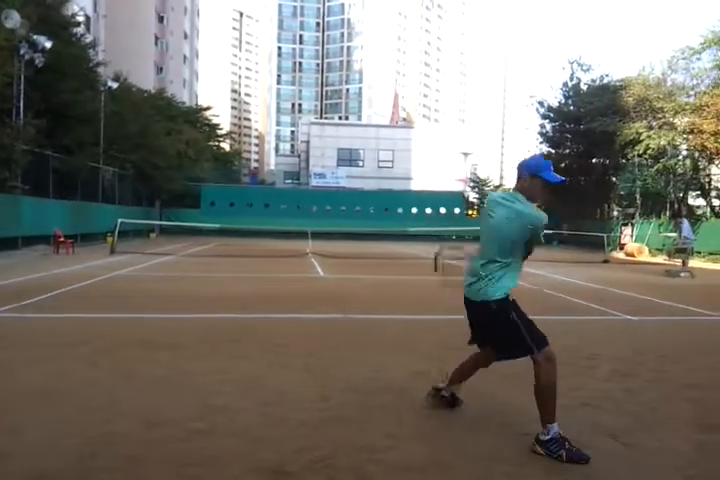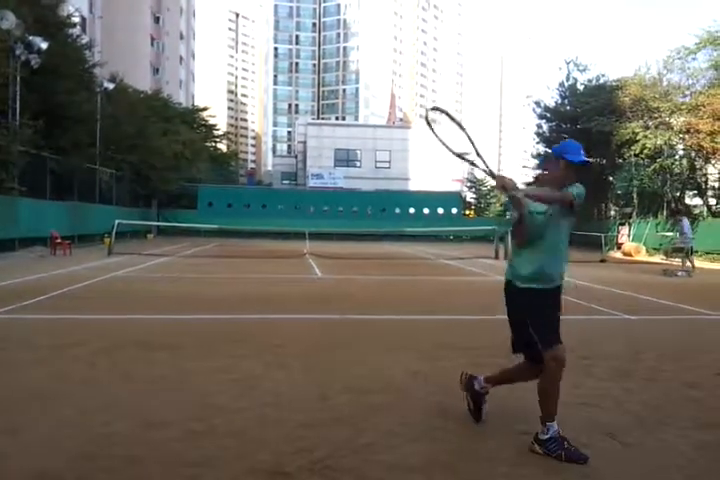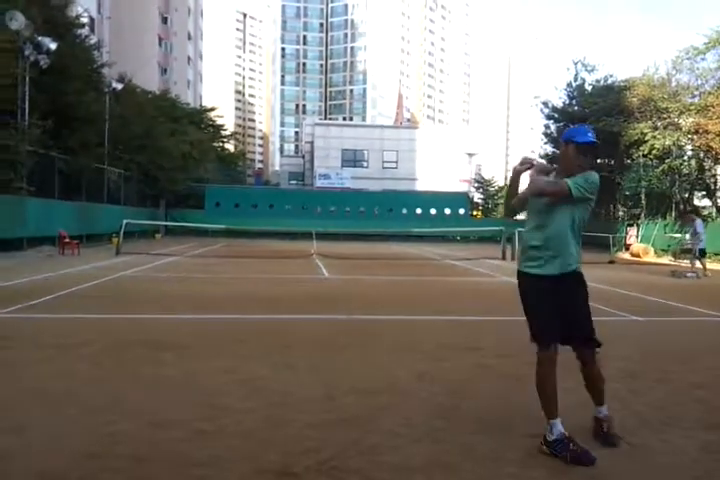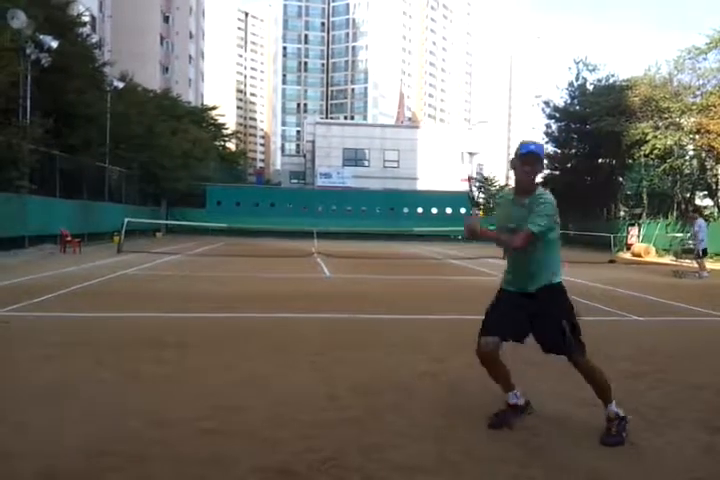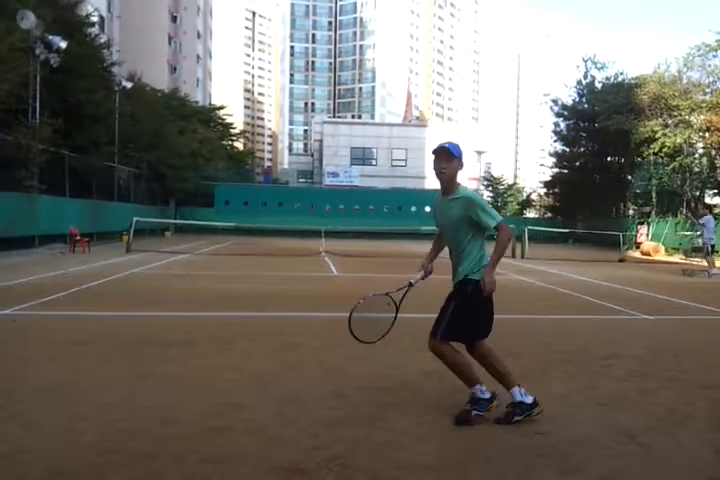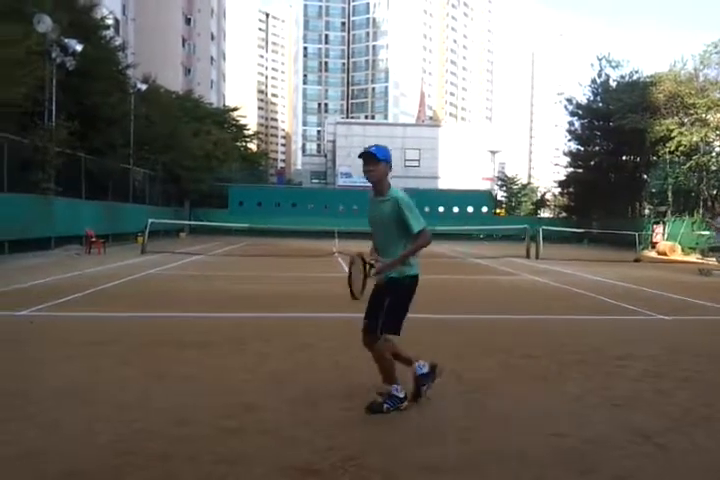
dt=0.3s
person 1, frame 1
left shoulder: (493, 200)
right shoulder: (536, 218)
right elbow: (523, 254)
left hip: (474, 292)
right hip: (494, 298)
left knee: (490, 352)
right knee: (545, 358)
left ankle: (444, 391)
right ankle: (548, 436)
person 1, frame 2
left shoulder: (576, 193)
right shoulder: (521, 197)
left elbow: (551, 197)
right elbow: (521, 240)
left wrist: (519, 191)
right wrist: (521, 207)
left hip: (550, 287)
right hip: (522, 287)
left knee: (539, 363)
right knee: (555, 357)
left ankle: (477, 383)
right ankle: (548, 435)
person 1, frame 3
left shoulder: (589, 181)
right shoulder: (545, 178)
left elbow: (543, 188)
right elbow: (511, 209)
left wrist: (538, 170)
right wrist: (517, 173)
left hip: (568, 275)
right hip: (533, 275)
left knee: (587, 353)
right knee: (547, 352)
left ankle: (602, 416)
right ankle: (554, 435)
person 1, frame 4
left shoulder: (545, 202)
right shoulder: (507, 199)
left elbow: (517, 244)
left wrist: (480, 231)
right wrist: (485, 231)
left hip: (546, 289)
right hip: (513, 287)
left knee: (577, 358)
right knee: (486, 349)
left ankle: (615, 415)
right ankle: (515, 401)
person 1, frame 5
left shoulder: (470, 199)
right shoulder: (440, 202)
left elbow: (505, 232)
left wrist: (490, 270)
right wrist: (429, 259)
left hip: (474, 281)
right hip: (462, 280)
left knee: (438, 343)
right knee: (476, 345)
left ankle: (481, 394)
right ankle: (522, 399)
person 1, frame 6
left shoulder: (400, 200)
right shoulder: (373, 200)
left elbow: (423, 238)
left wrist: (391, 262)
right wrist: (374, 253)
left hip: (400, 278)
right hip: (384, 277)
left knee: (373, 338)
right knee: (371, 336)
left ankle: (396, 393)
right ankle: (422, 368)
